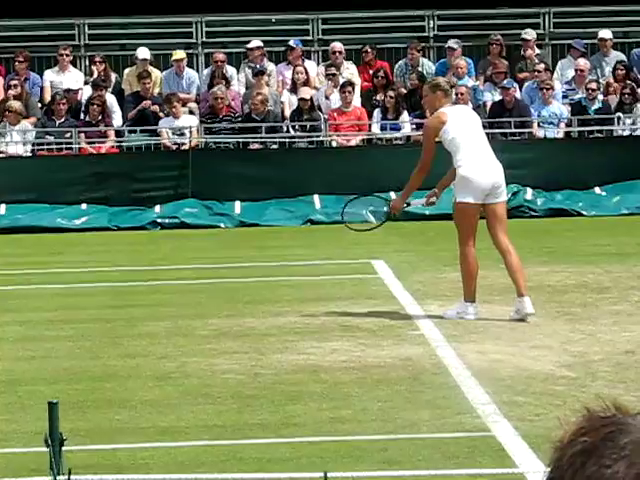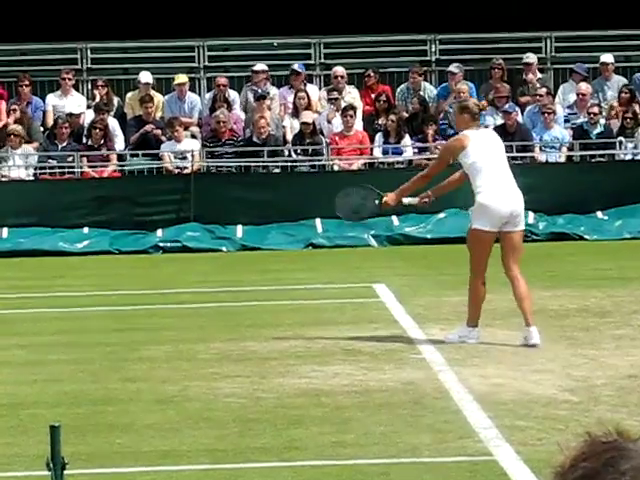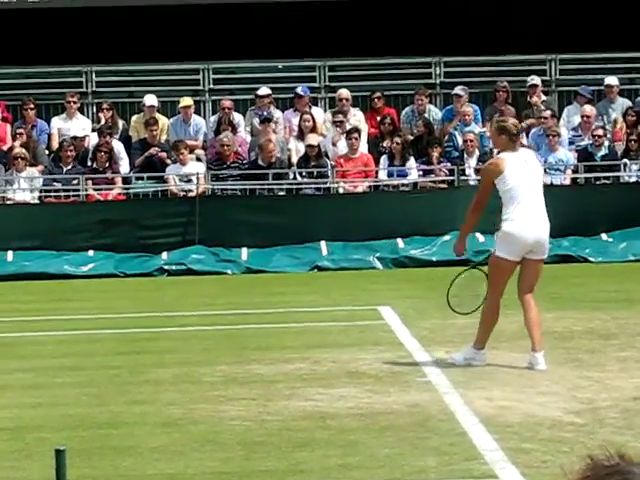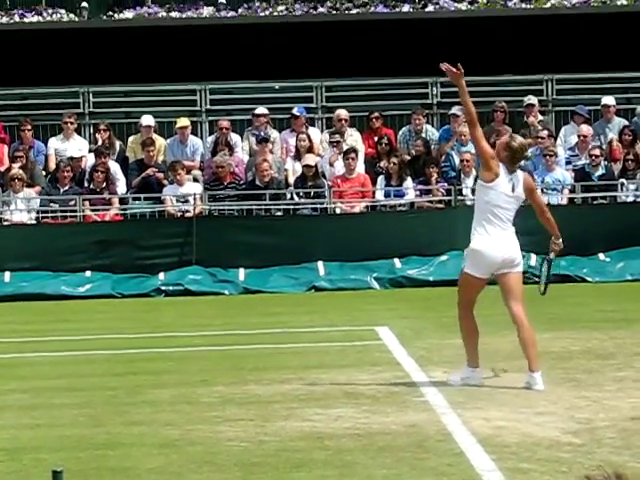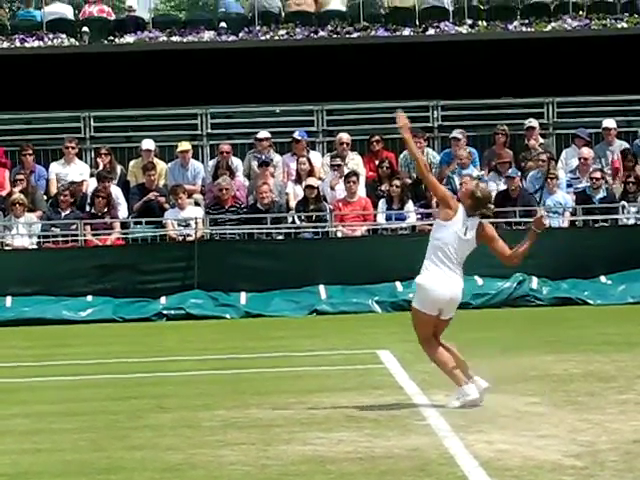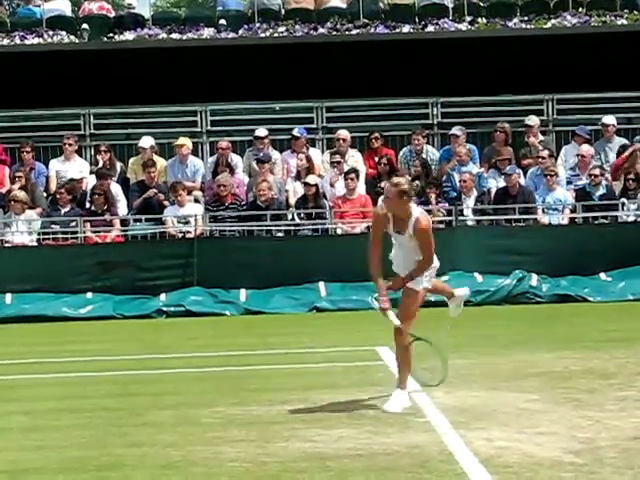
dt=0.5s
person 1, frame 1
left shoulder: (435, 120)
right shoulder: (468, 111)
left elbow: (423, 167)
left wrist: (402, 197)
right wrist: (438, 190)
left hip: (472, 178)
right hip: (495, 173)
left knee: (467, 244)
right knee: (502, 241)
left ankle: (469, 305)
right ankle: (523, 300)
person 1, frame 2
left shoulder: (458, 141)
right shoulder: (492, 134)
left elbow: (427, 175)
left wrist: (396, 195)
right wrist: (432, 194)
left hip: (490, 205)
right hip: (515, 201)
left knee: (477, 271)
right knee: (513, 270)
left ankle: (471, 329)
right ankle: (530, 329)
person 1, frame 3
left shoulder: (495, 165)
right shoulder: (532, 156)
left elbow: (477, 207)
left wrist: (461, 238)
left hip: (516, 232)
right hip: (541, 230)
left knee: (493, 295)
right knee: (526, 295)
left ankle: (477, 351)
right ankle: (537, 354)
person 1, frame 4
left shoulder: (492, 168)
right shoulder: (525, 181)
left elbow: (473, 124)
right elbow: (544, 214)
left wrist: (460, 86)
right wrist: (556, 238)
left hip: (483, 251)
right hip: (510, 250)
left knee: (465, 309)
right knee: (517, 312)
left ankle: (472, 370)
right ankle: (534, 374)
person 1, frame 5
left shoulder: (451, 208)
right shoulder: (483, 227)
left elbow: (425, 172)
right elbow: (511, 258)
left wrist: (406, 134)
right wrist: (533, 233)
left hip: (431, 286)
right hip: (454, 289)
left knee: (427, 342)
right knee: (435, 340)
left ankle: (467, 387)
right ankle: (471, 380)
person 1, frame 6
left shoulder: (421, 222)
right shoulder: (381, 215)
left elbow: (427, 260)
right elbow: (374, 252)
left wrist: (397, 283)
right wrist: (379, 288)
left hip: (418, 271)
right hip: (400, 267)
left knee: (401, 329)
left ankle: (401, 390)
right ankle: (455, 294)
